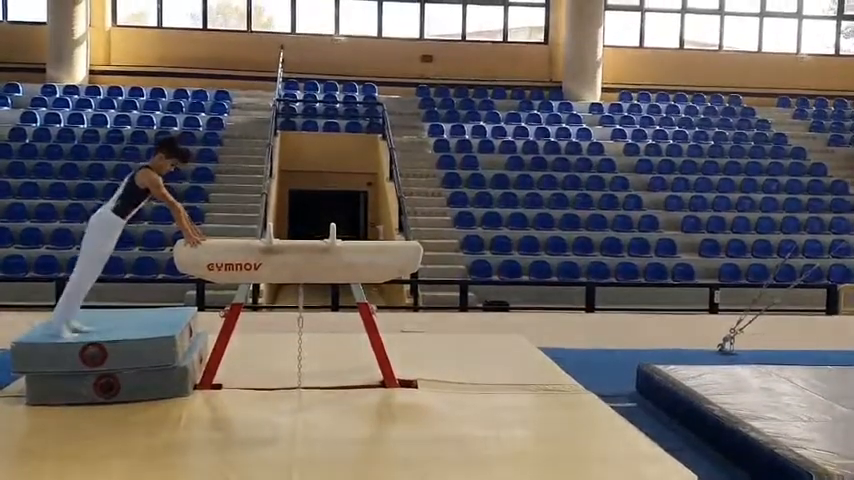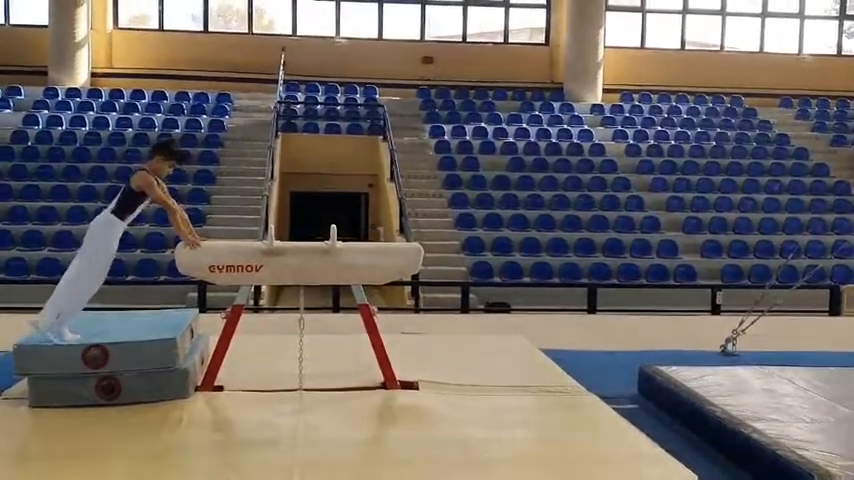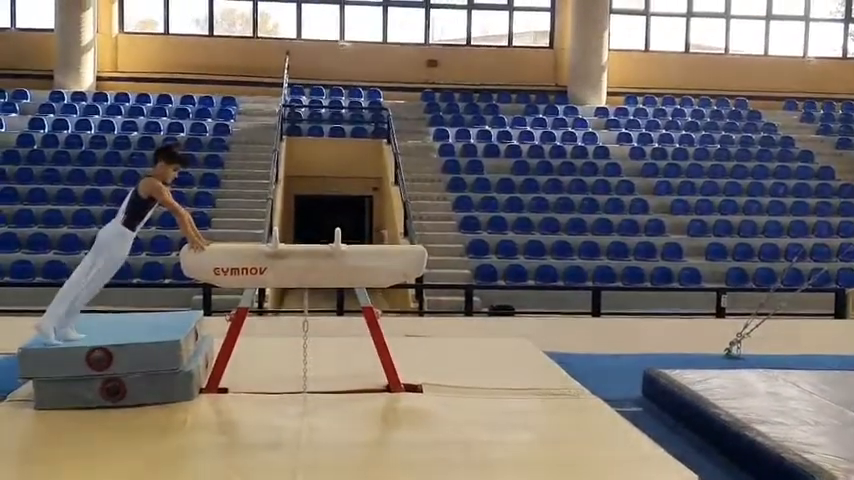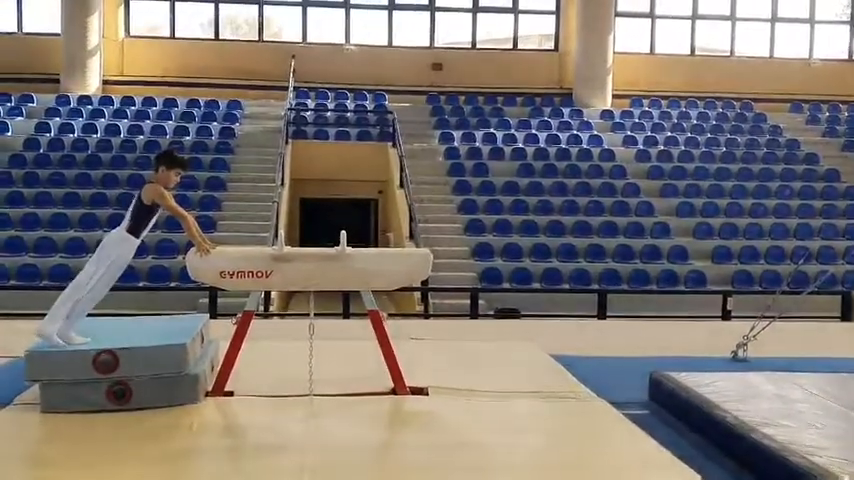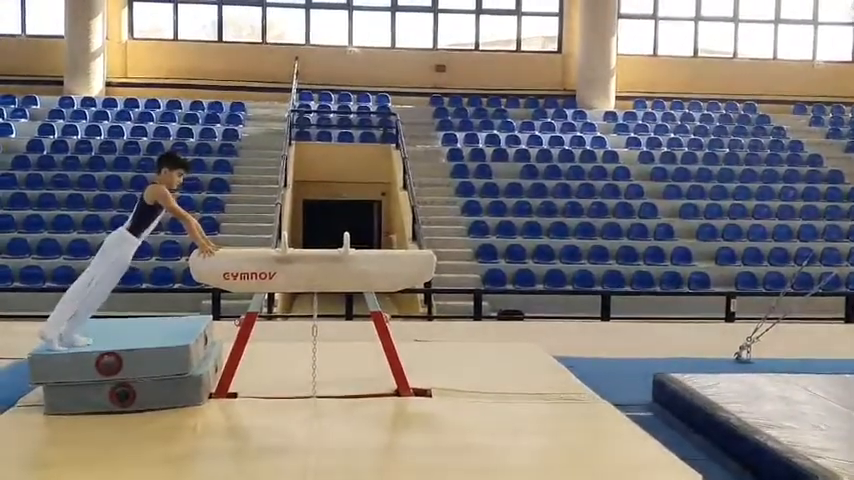
dt=0.5s
person 1, frame 1
left shoulder: (148, 175)
right shoulder: (149, 177)
left elbow: (175, 206)
right elbow: (174, 206)
left wrist: (194, 231)
right wrist: (188, 235)
left hip: (105, 221)
right hip: (108, 224)
left knee: (85, 272)
right knee: (85, 273)
left ankle: (65, 318)
right ankle: (58, 323)
person 1, frame 2
left shoulder: (157, 183)
right shoulder: (144, 178)
left elbow: (177, 209)
right elbow: (170, 209)
left wrist: (194, 235)
right wrist: (184, 237)
left hip: (108, 227)
right hip: (108, 227)
left knee: (78, 275)
right knee: (91, 280)
left ankle: (46, 320)
right ankle: (58, 326)
person 1, frame 3
left shoulder: (160, 187)
right shoulder: (153, 185)
left elbow: (182, 213)
right elbow: (178, 213)
left wrist: (199, 238)
right wrist: (192, 240)
left hip: (114, 233)
right hip: (119, 237)
left knee: (82, 280)
right knee: (89, 284)
left ankle: (50, 323)
right ankle: (60, 326)
person 1, frame 4
left shoulder: (161, 191)
right shoulder: (155, 190)
left elbow: (186, 217)
right elbow: (183, 217)
left wrist: (205, 241)
right wrist: (199, 244)
left hip: (121, 241)
right hip: (122, 243)
left knee: (86, 284)
right knee: (93, 288)
left ankle: (50, 325)
right ankle: (64, 331)
person 1, frame 5
left shoulder: (164, 193)
right shoulder: (158, 190)
left elbow: (188, 219)
right elbow: (184, 218)
left wrist: (208, 243)
right wrist: (201, 245)
left hip: (123, 242)
right hip: (123, 243)
left knee: (89, 286)
right knee: (95, 290)
left ankle: (60, 331)
right ankle: (60, 332)
